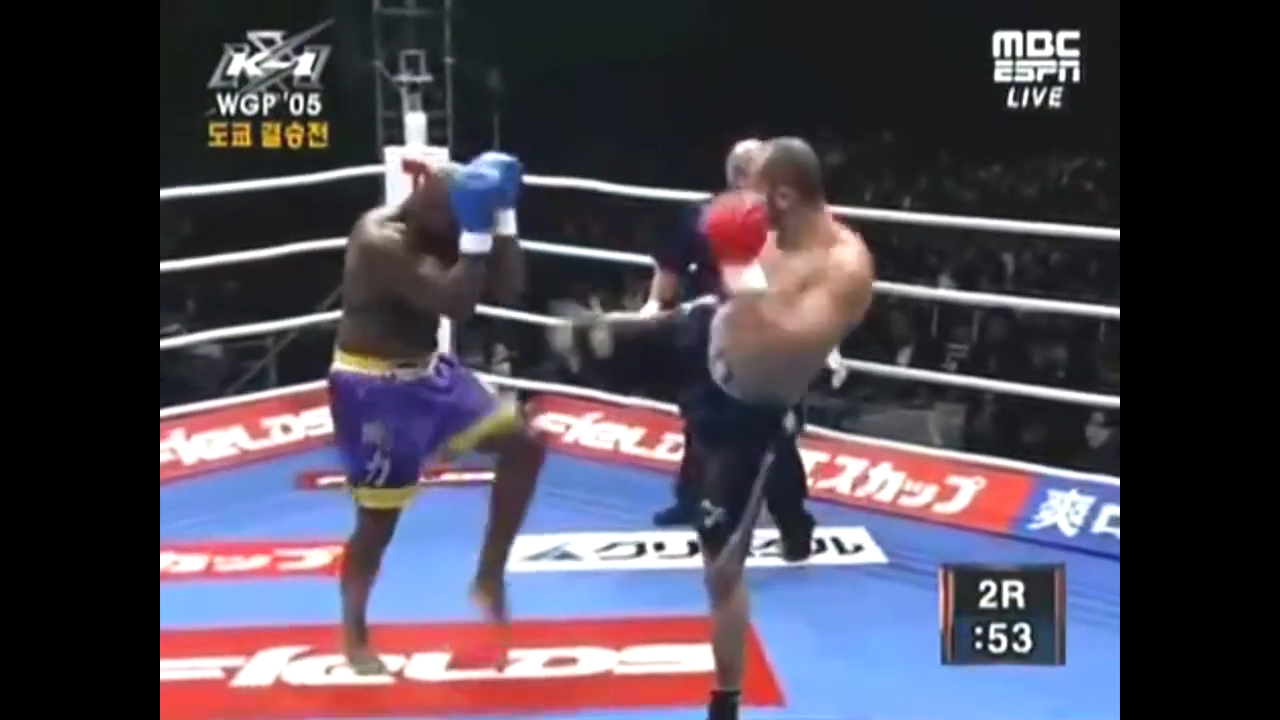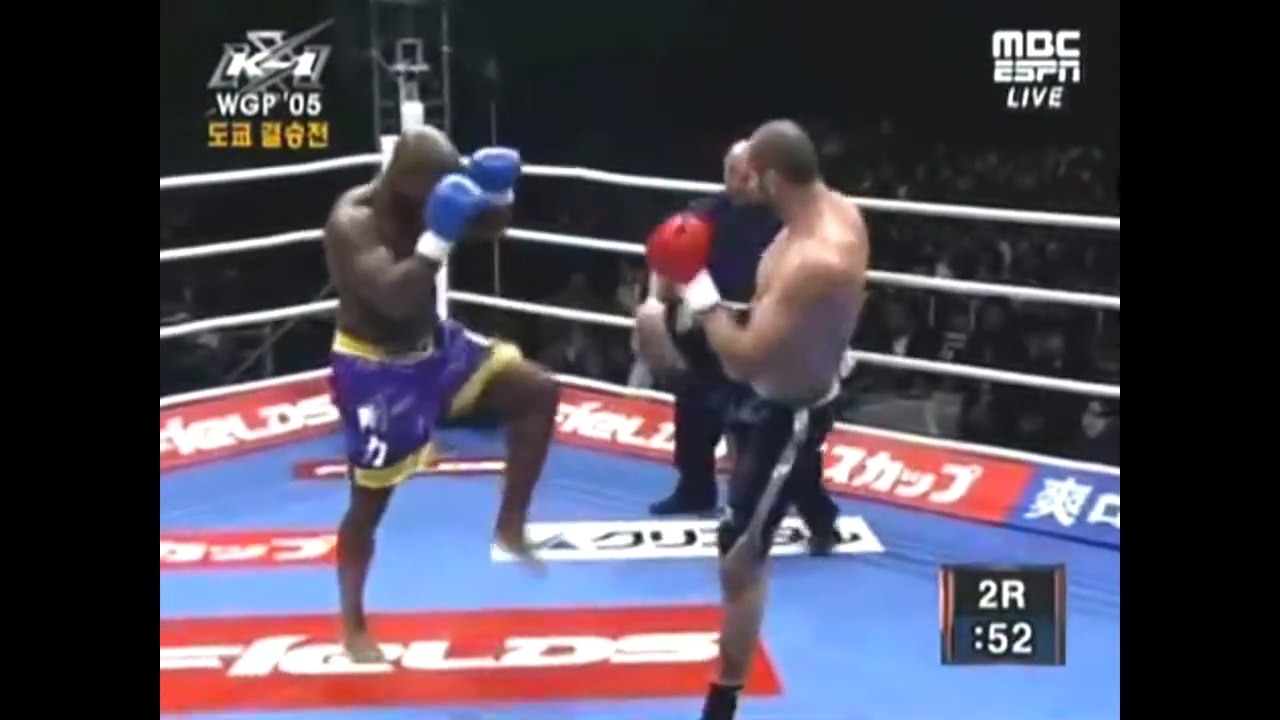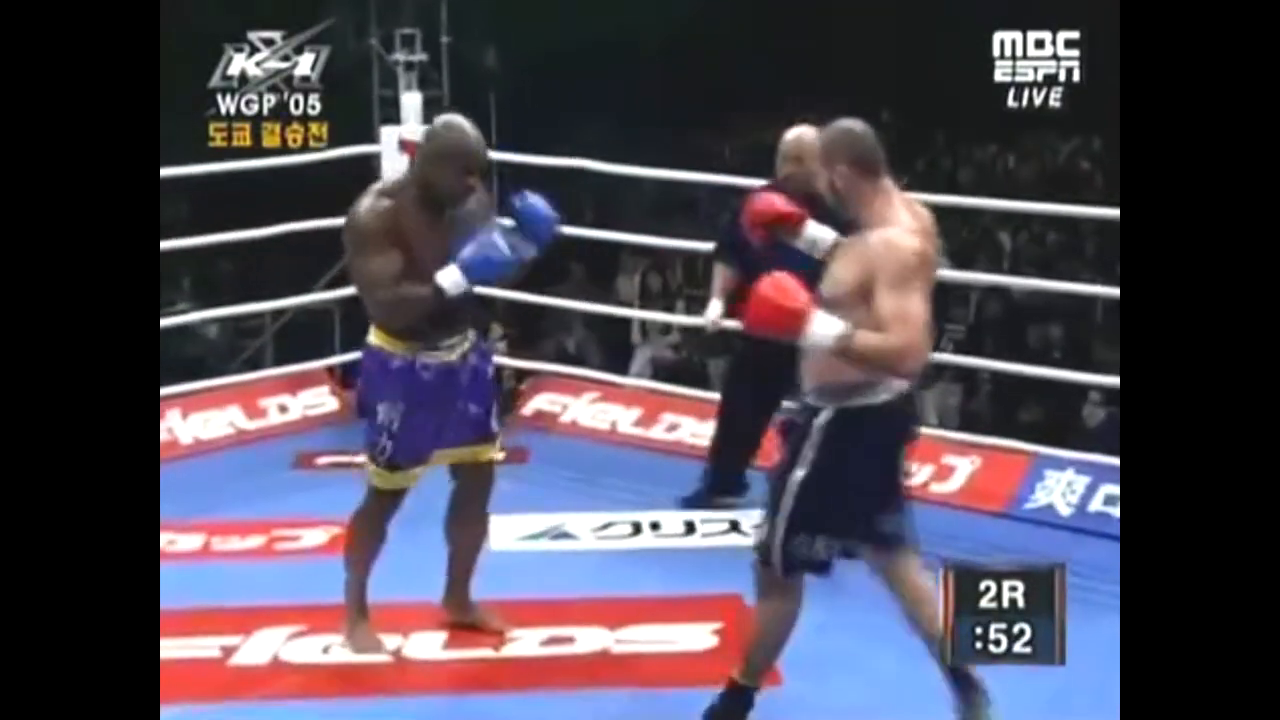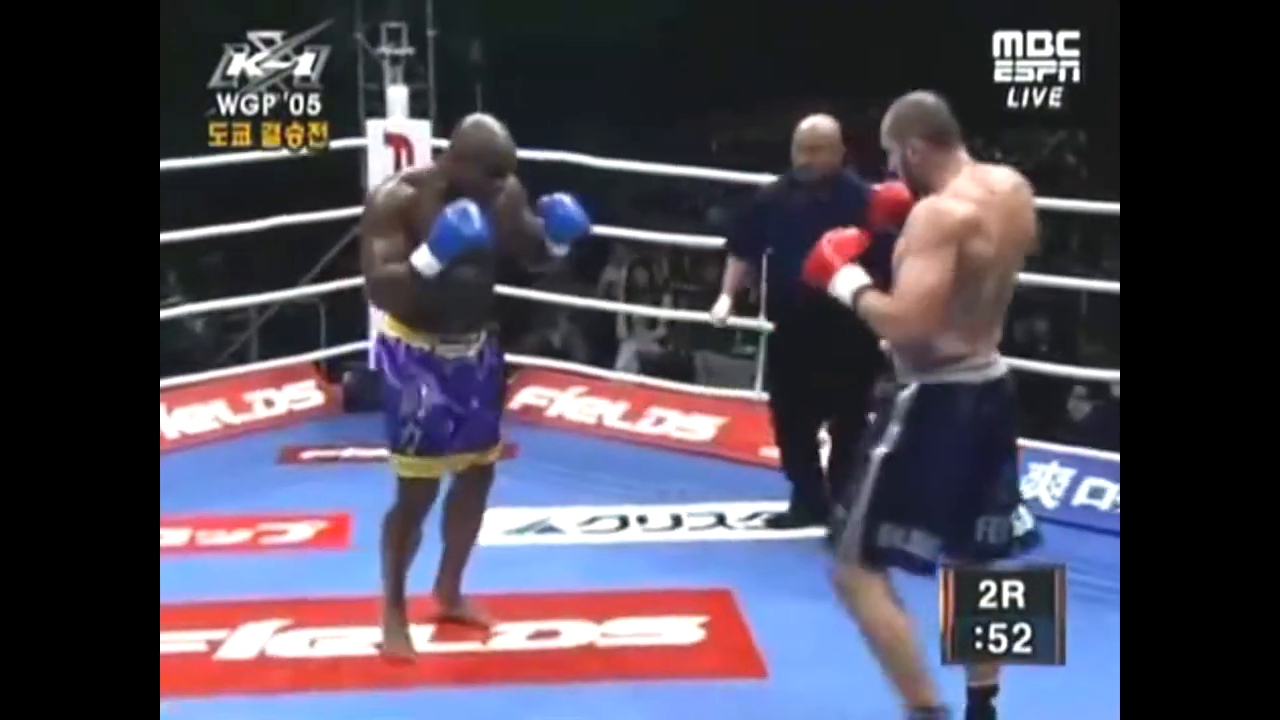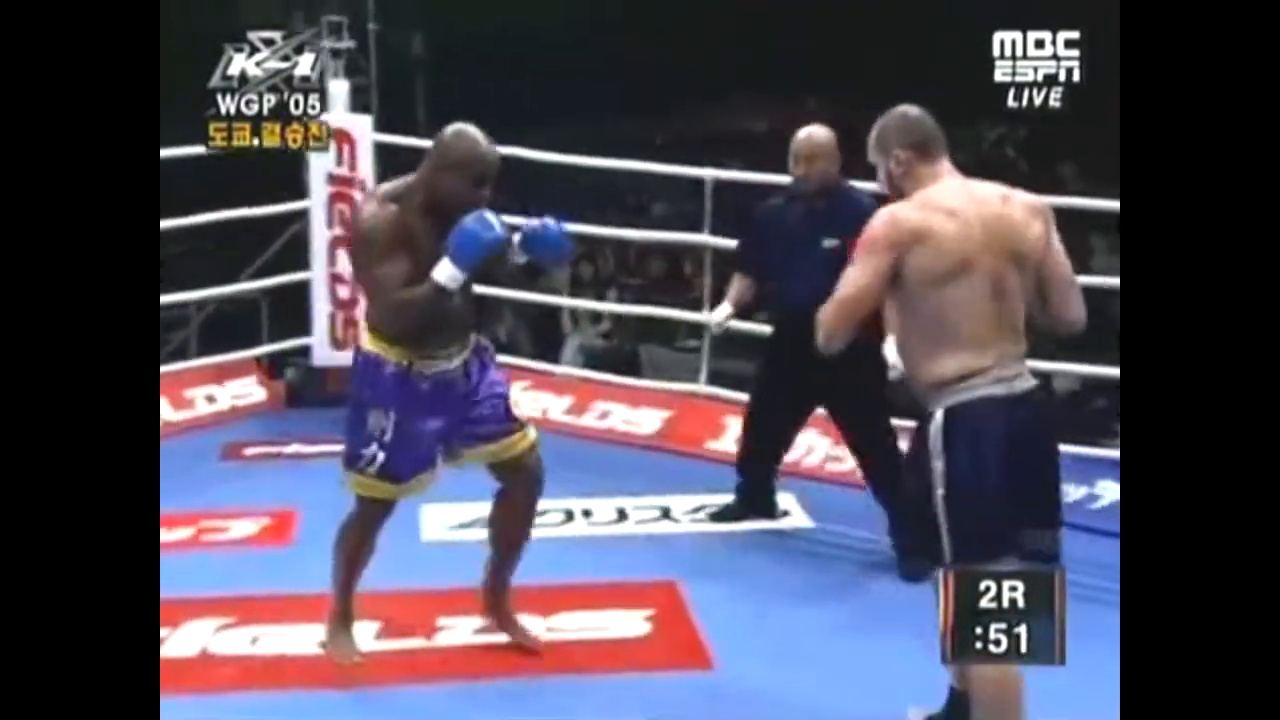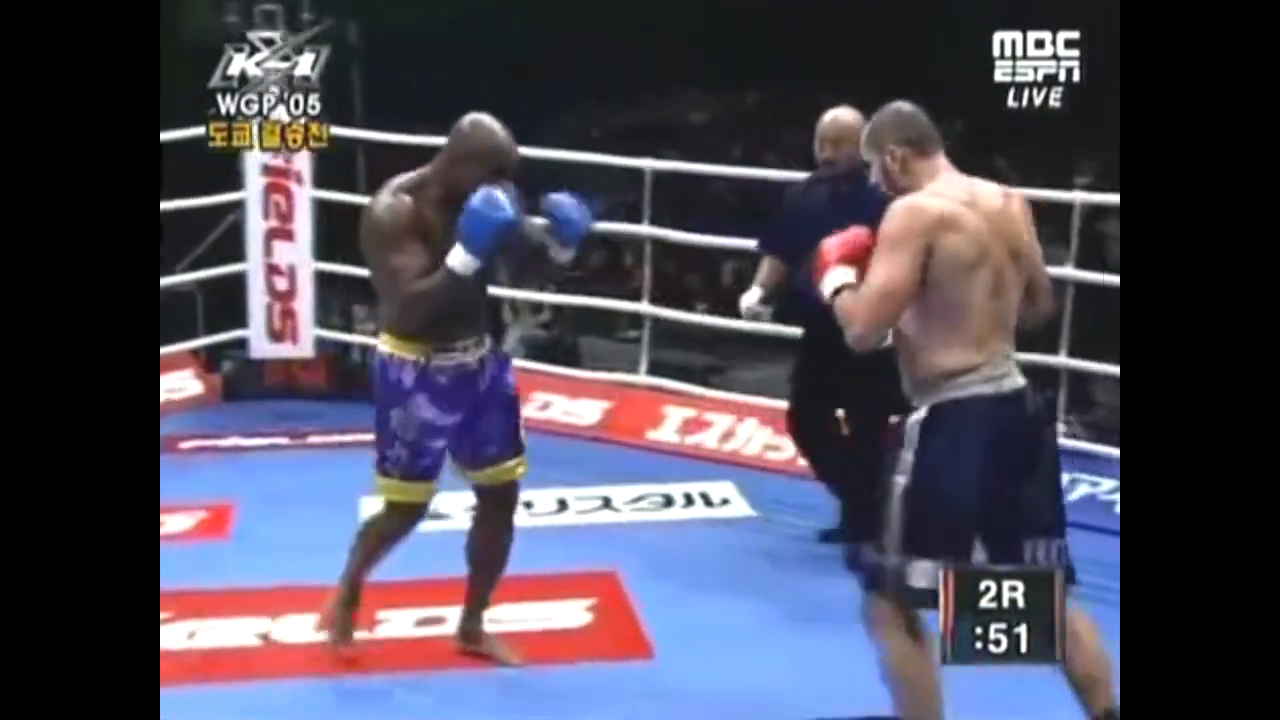
dt=0.3s
person 1, frame 1
left shoulder: (845, 265)
right shoulder: (776, 226)
left elbow: (790, 346)
left wrist: (744, 270)
left hip: (757, 412)
right hip: (715, 364)
left knee: (723, 566)
person 1, frame 2
left shoulder: (815, 262)
right shoulder: (837, 210)
left elbow: (740, 355)
left wrist: (695, 287)
left hip: (788, 413)
right hip: (780, 389)
left knee: (741, 560)
person 1, frame 3
left shoulder: (896, 246)
right shoulder: (908, 217)
left elbow: (909, 355)
left wrist: (812, 328)
right wrist: (803, 232)
left hip: (842, 419)
right hip: (878, 409)
left knee: (776, 570)
right knee: (893, 551)
person 1, frame 4
left shoulder: (946, 213)
right shoulder: (1012, 186)
left elbow: (905, 324)
left wrist: (845, 278)
left hip: (934, 406)
right hip: (991, 392)
left knee: (857, 569)
right knee: (980, 566)
person 1, frame 5
left shoulder: (899, 223)
right shoulder: (1027, 209)
left elbow: (829, 336)
right elbow: (1071, 318)
left wrist: (861, 277)
left hip: (961, 425)
right hip: (1024, 408)
person 1, frame 6
left shoulder: (914, 213)
right shoulder: (1010, 206)
left elbow: (864, 328)
left wrist: (835, 276)
left hip: (953, 422)
right hip: (1015, 408)
left knee: (887, 604)
person 2, frame 1
left shoulder: (447, 231)
right shoulder: (381, 239)
left elbow: (508, 287)
right elbow: (455, 304)
left wrist: (503, 210)
right wrist: (475, 233)
left hip: (427, 372)
right hip: (371, 387)
left knee: (525, 445)
right knee: (377, 522)
left ankle: (490, 576)
right ankle: (354, 635)
person 2, frame 2
left shoulder: (428, 201)
right shoulder: (353, 220)
left elbow: (490, 224)
right elbow: (396, 298)
left wrist: (498, 189)
right wrist: (437, 235)
left hip: (433, 347)
right hip: (375, 369)
left knee: (536, 392)
right knee: (370, 500)
left ankle: (510, 522)
right ankle: (353, 625)
person 2, frame 3
left shoulder: (468, 201)
right shoulder: (376, 213)
left elbow: (492, 255)
right elbow: (386, 303)
left wrist: (523, 241)
right wrist: (457, 276)
left hip: (463, 355)
right hip: (402, 365)
left knee: (477, 482)
right knee: (385, 495)
left ankle: (458, 599)
right ankle: (356, 613)
person 2, frame 4
left shoulder: (503, 195)
right shoulder: (397, 198)
left elbow: (533, 250)
right elbow: (379, 290)
left wrist: (557, 235)
right wrist: (433, 255)
left hip: (474, 351)
right hip: (415, 355)
left knee: (477, 477)
right knee: (416, 488)
left ankle: (448, 590)
right ankle: (393, 612)
person 2, frame 5
left shoulder: (464, 206)
right shoulder: (381, 216)
left elbow: (490, 241)
right elbow: (395, 311)
left wrist: (523, 245)
right wrist: (452, 268)
left hip: (464, 362)
right hip: (395, 373)
left knee: (525, 474)
right knee: (373, 507)
left ankle: (497, 600)
right ankle: (339, 619)
person 2, frame 6
left shoulder: (494, 198)
right shoulder: (395, 209)
left elbow: (531, 245)
right elbow: (410, 305)
left wrist: (561, 239)
right wrist: (466, 254)
left hip: (478, 362)
right hip: (413, 369)
left knee: (501, 498)
right knee: (406, 509)
left ankle: (472, 626)
right ankle: (348, 596)
person 3, frame 1
right shoulder: (708, 216)
right elbow: (672, 261)
right wrist: (656, 301)
right hip: (709, 338)
left ankle: (792, 520)
right ankle: (693, 500)
person 3, frame 2
left shoulder: (783, 218)
right shoulder: (705, 213)
right wrist: (656, 298)
right hip: (712, 337)
right knee: (694, 418)
left ankle: (818, 514)
right ankle: (694, 493)
person 3, frame 3
left shoulder: (837, 210)
right shoulder: (759, 204)
right elbow: (730, 255)
right wrist: (718, 299)
right knee: (740, 407)
right ankle: (722, 482)
person 3, frame 4
left shoulder: (865, 200)
right shoulder: (774, 199)
left elbow: (889, 262)
right elbow: (744, 249)
right wrist: (727, 294)
left hip: (846, 332)
right hip: (794, 329)
left knee: (846, 425)
right knee: (791, 421)
right ankle: (812, 502)
person 3, frame 5
left shoulder: (862, 213)
right shoulder: (774, 214)
right elbow: (750, 269)
right wrist: (730, 304)
left hip: (849, 347)
right hip: (792, 343)
left knee: (875, 444)
right knee: (762, 425)
left ankle: (910, 541)
right ankle: (753, 499)
person 3, frame 6
left shoulder: (882, 197)
right shoulder: (804, 196)
right elbow: (778, 252)
right wrist: (760, 289)
right hip: (823, 330)
left knee: (868, 436)
right knee: (807, 422)
left ankle: (869, 524)
right ankle: (860, 512)
